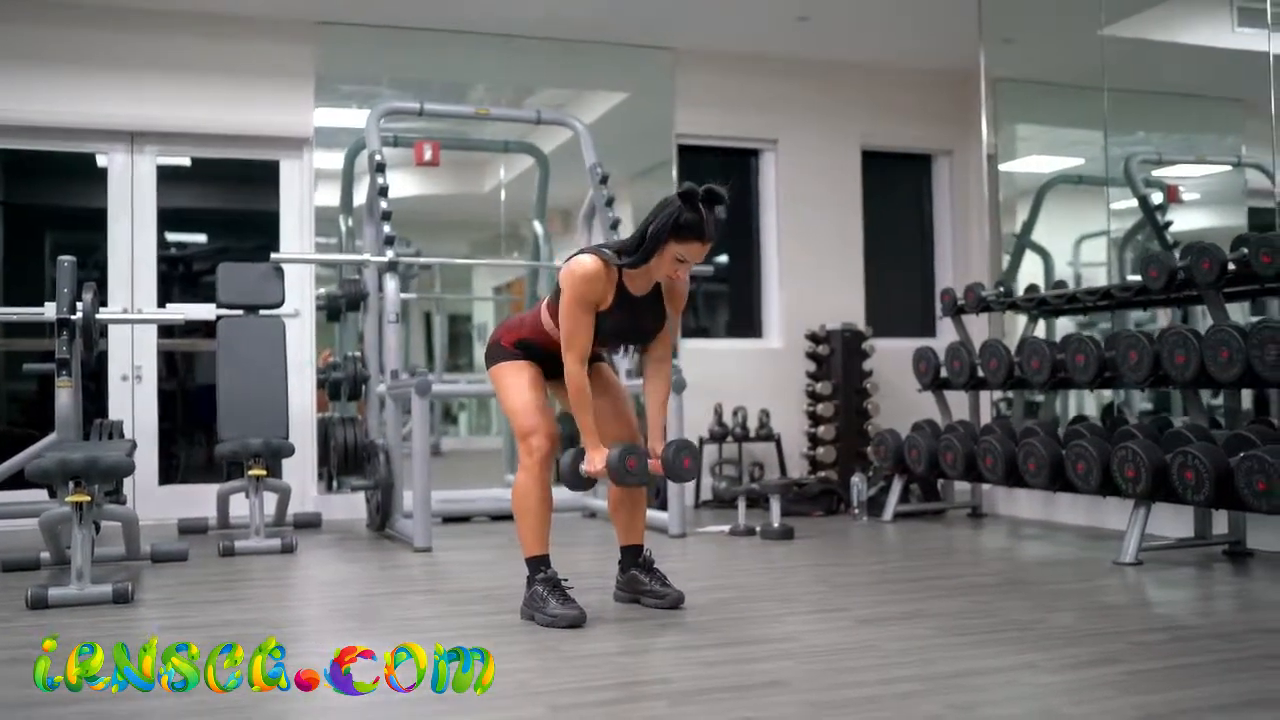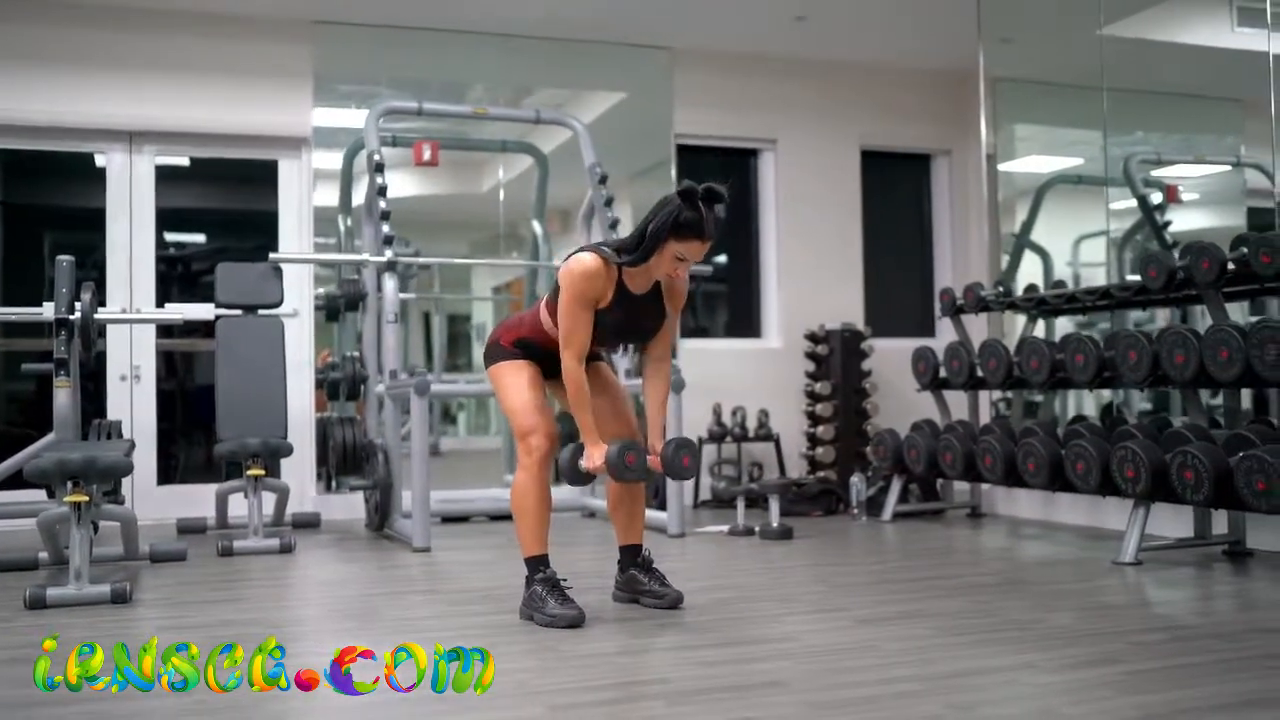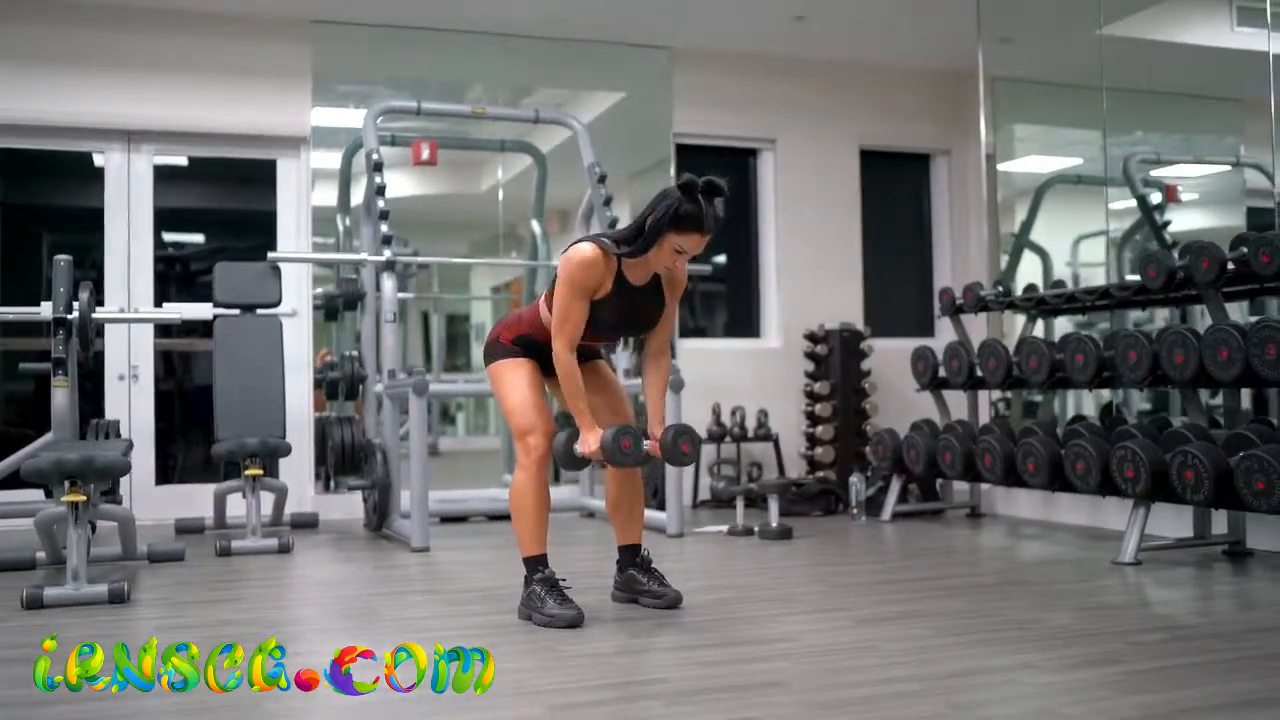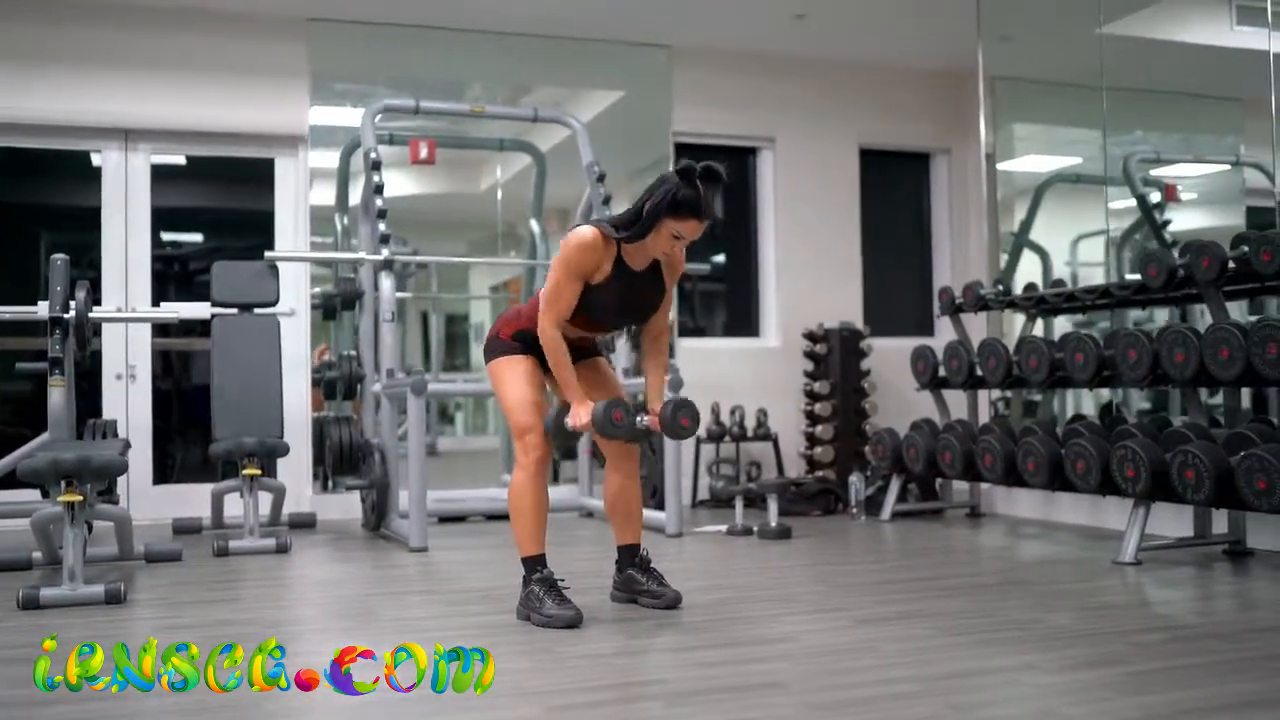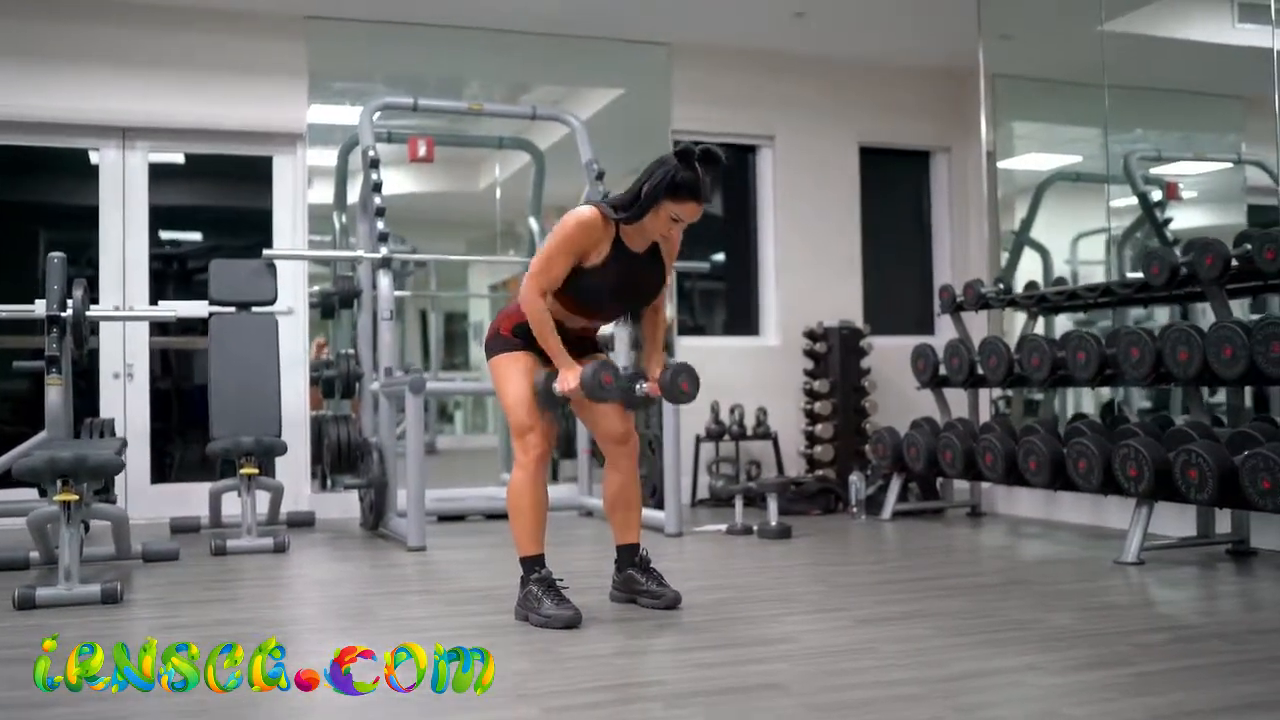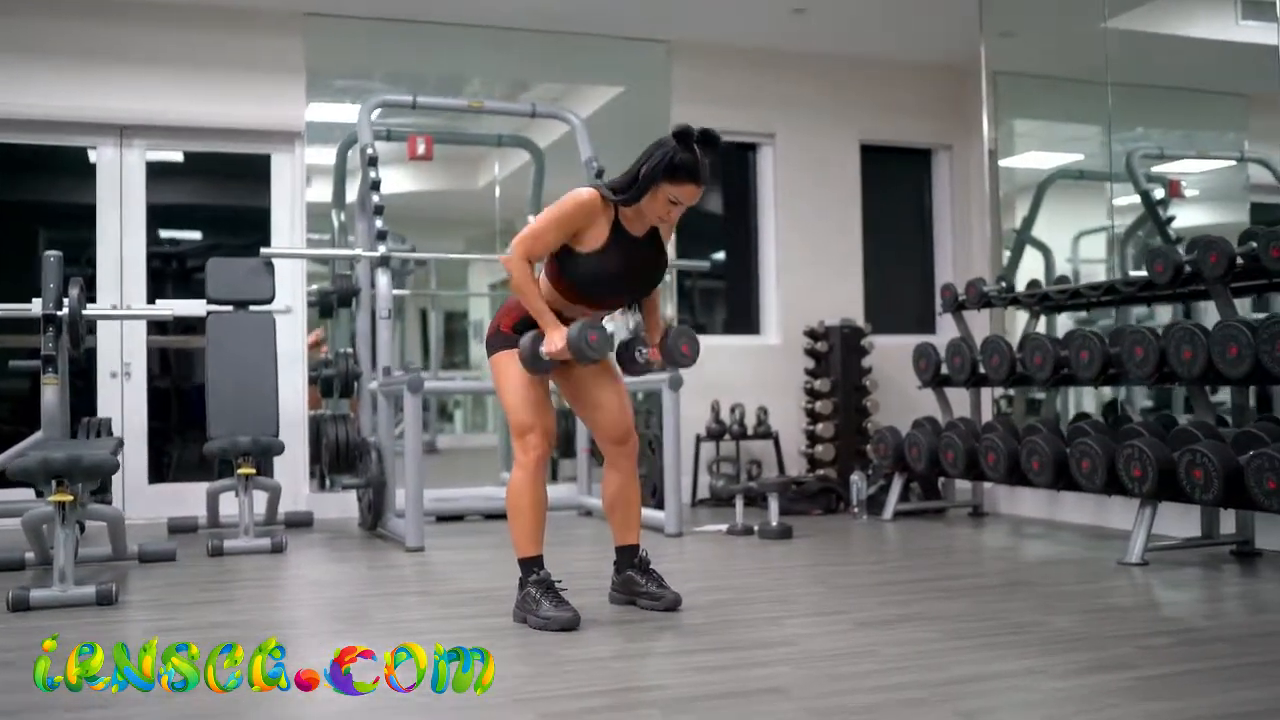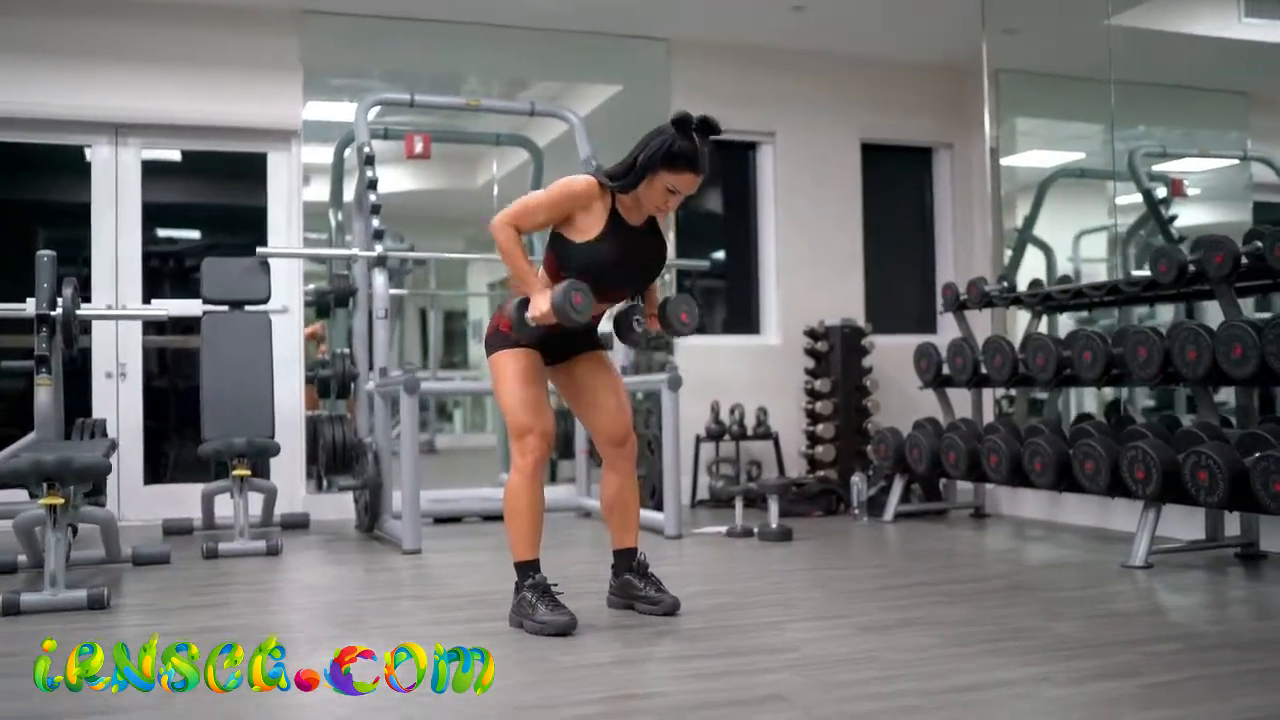
dt=0.1s
person 1, frame 1
left shoulder: (674, 286)
right shoulder: (590, 271)
left elbow: (658, 361)
right elbow: (572, 364)
left wrist: (656, 439)
right wrist: (591, 444)
left hip: (582, 354)
right hip: (520, 348)
left knee: (629, 448)
right knee: (539, 445)
left ankle: (633, 569)
right ankle: (539, 584)
person 1, frame 2
left shoulder: (673, 284)
right shoulder: (589, 269)
left elbow: (657, 360)
right elbow: (570, 362)
left wrist: (655, 437)
right wrist: (591, 440)
left hip: (581, 353)
right hip: (519, 348)
left knee: (629, 447)
right knee: (538, 445)
left ankle: (632, 568)
right ankle: (538, 583)
person 1, frame 3
left shoulder: (672, 275)
right shoulder: (589, 259)
left elbow: (657, 350)
right elbow: (561, 344)
left wrist: (655, 425)
right wrist: (586, 426)
left hip: (581, 352)
right hip: (521, 344)
right knee: (537, 445)
left ankle: (631, 569)
right ankle: (536, 584)
person 1, frame 4
left shoulder: (670, 262)
right shoulder: (588, 243)
left elbow: (656, 334)
right elbow: (549, 326)
left wrist: (655, 402)
right wrist: (577, 402)
left hip: (580, 346)
right hip: (520, 341)
left knee: (626, 441)
right knee: (536, 443)
left ankle: (630, 568)
right ankle: (535, 583)
person 1, frame 5
left shoulder: (666, 242)
right shoulder: (588, 223)
left elbow: (654, 305)
right elbow: (532, 291)
left wrist: (654, 367)
right wrist: (563, 367)
left hip: (582, 340)
right hip: (523, 336)
left knee: (623, 440)
right knee: (535, 443)
left ankle: (629, 569)
right ankle: (533, 583)
person 1, frame 6
left shoulder: (661, 226)
right shoulder: (586, 205)
left elbow: (647, 285)
right elbow: (515, 257)
left wrist: (654, 337)
right wrist: (550, 327)
right hip: (523, 330)
left knee: (623, 440)
right knee: (535, 442)
left ankle: (629, 569)
right ankle: (532, 584)
person 1, frame 7
left shoulder: (657, 213)
right shoulder: (584, 193)
right elbow: (503, 225)
left wrist: (649, 306)
right wrist: (536, 287)
left hip: (580, 335)
right hip: (521, 328)
left knee: (621, 443)
right knee: (534, 444)
left ankle: (627, 573)
right ankle: (528, 588)
